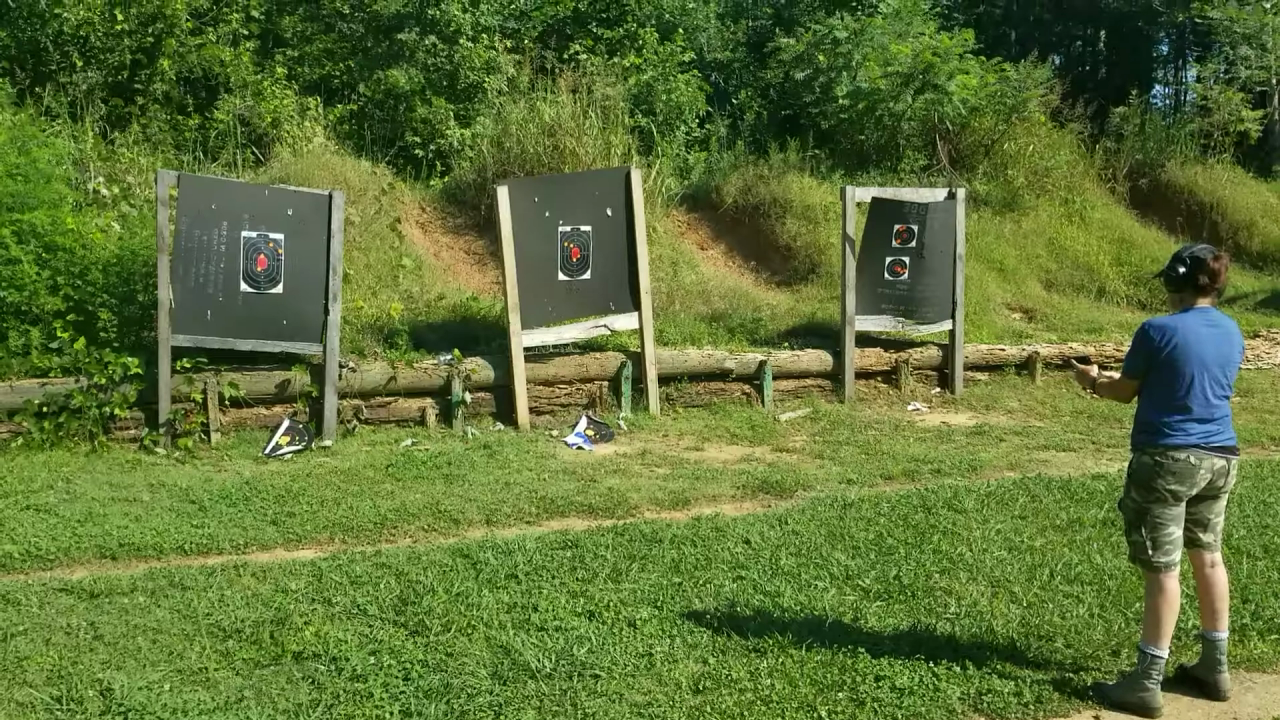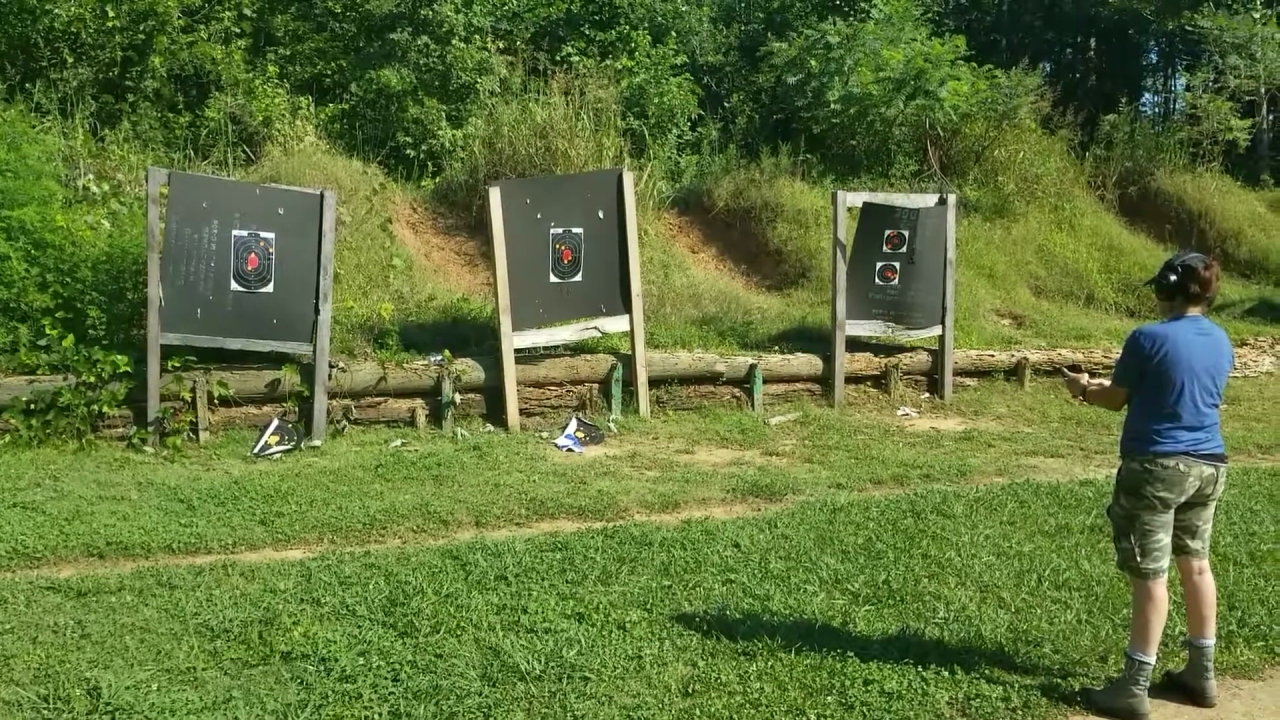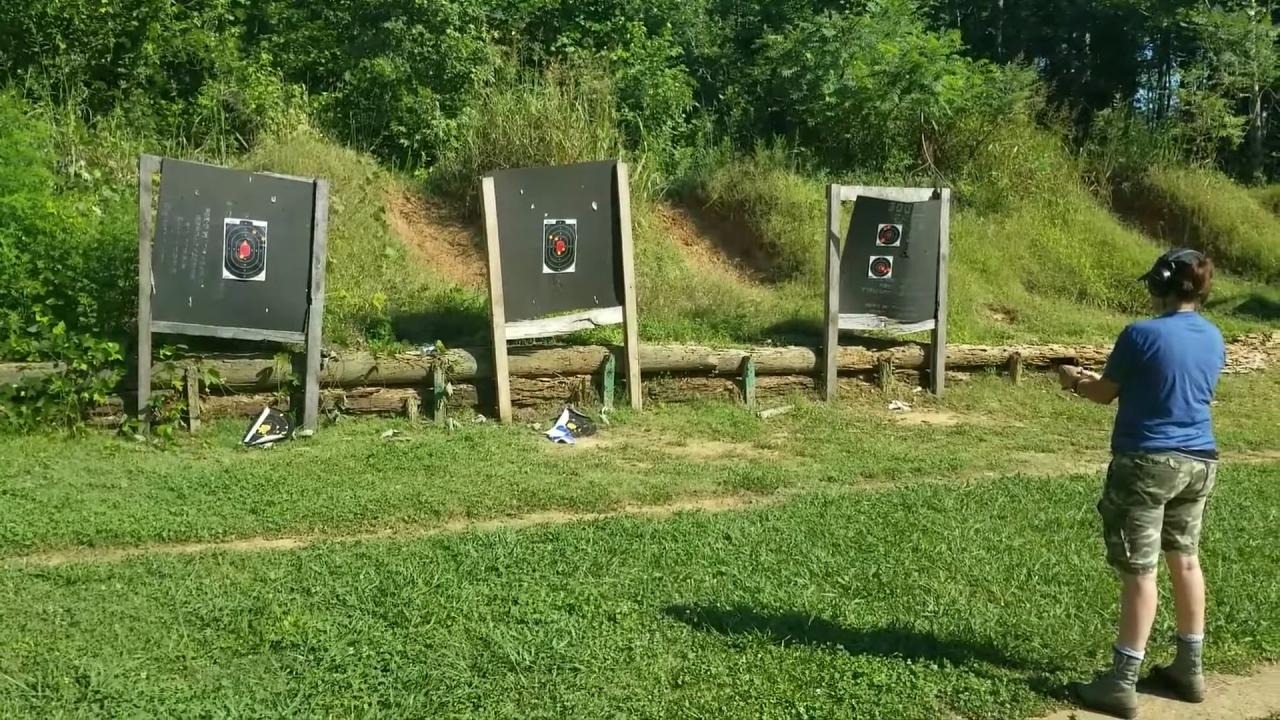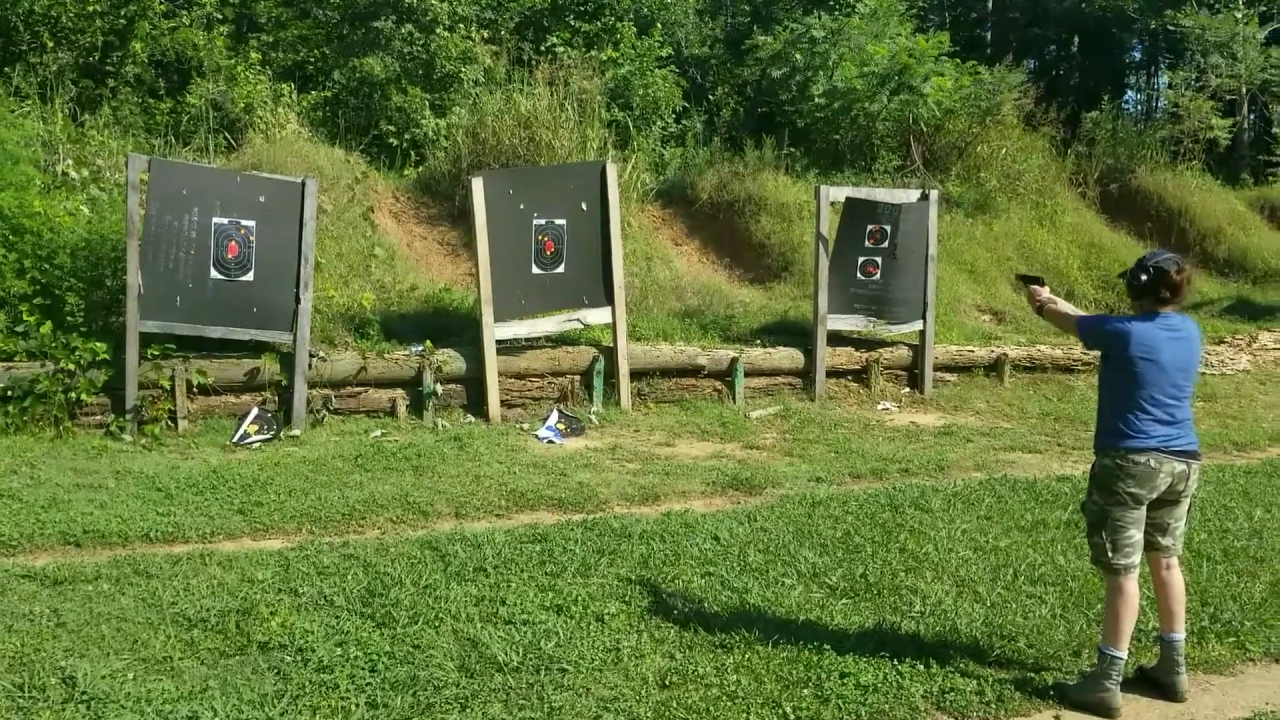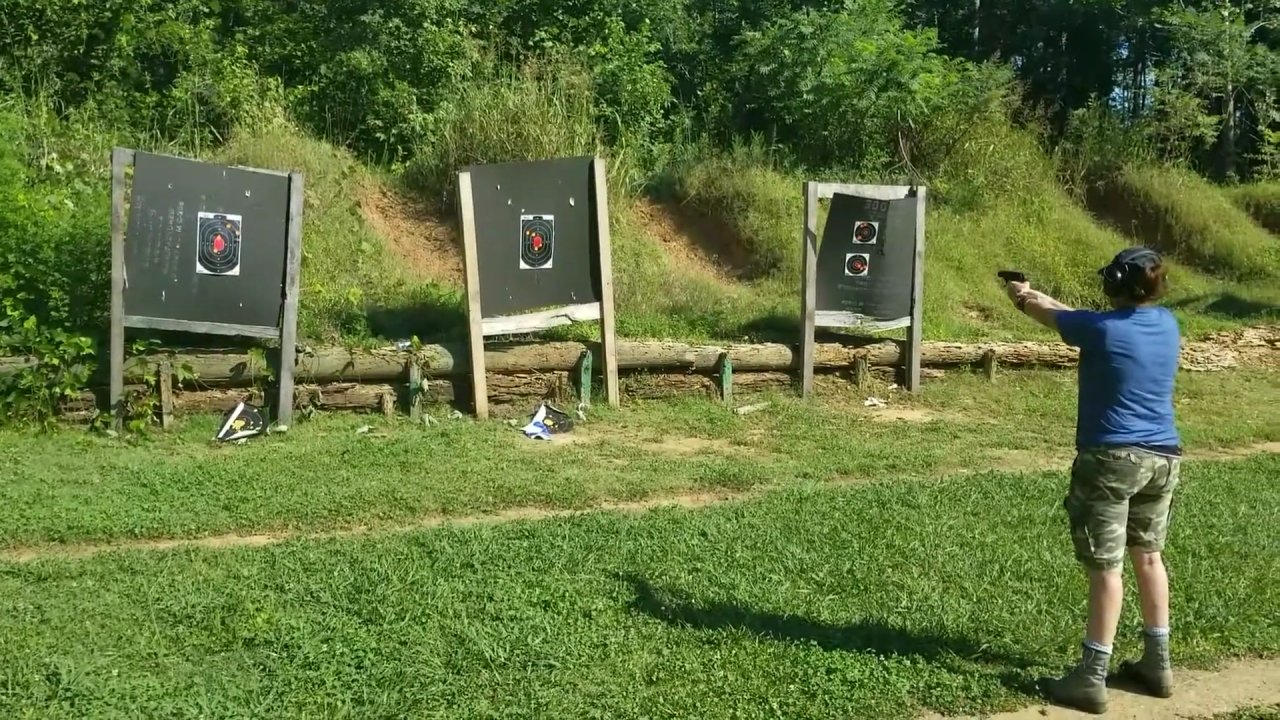
dt=1s
person 1, frame 1
left shoulder: (1159, 330)
right shoulder: (1232, 333)
left elbow: (1126, 392)
left wrist: (1093, 381)
right wrist: (1115, 377)
left hip: (1167, 460)
right hip: (1220, 457)
left knee: (1162, 568)
right knee: (1208, 557)
right ankle: (1214, 667)
person 1, frame 2
left shoulder: (1149, 338)
right shoulder: (1221, 342)
left elbow: (1117, 400)
left wrist: (1084, 389)
right wrist: (1106, 385)
left hip: (1156, 467)
right hip: (1208, 465)
left knee: (1150, 575)
right knee: (1196, 563)
right ankle: (1201, 674)
person 1, frame 3
left shoulder: (1142, 334)
right shoulder: (1213, 338)
left elbow: (1106, 393)
left wrist: (1076, 382)
right wrist: (1096, 377)
left hip: (1147, 462)
right hip: (1199, 461)
left knee: (1139, 571)
right knee: (1184, 560)
right ankle: (1189, 669)
person 1, frame 4
left shoulder: (1123, 332)
right shoulder: (1189, 331)
left elbow: (1070, 322)
left wrist: (1041, 302)
right wrist: (1055, 299)
left hip: (1130, 464)
right hip: (1182, 462)
left knee: (1123, 571)
right knee: (1166, 561)
right ankle: (1173, 669)
person 1, frame 5
left shoulder: (1103, 329)
right shoulder: (1168, 324)
left elbow: (1050, 316)
left wrist: (1022, 296)
right wrist: (1037, 294)
left hip: (1111, 459)
right hip: (1163, 457)
left knee: (1106, 567)
right knee: (1149, 556)
left ankle: (1092, 679)
right ankle: (1157, 663)
